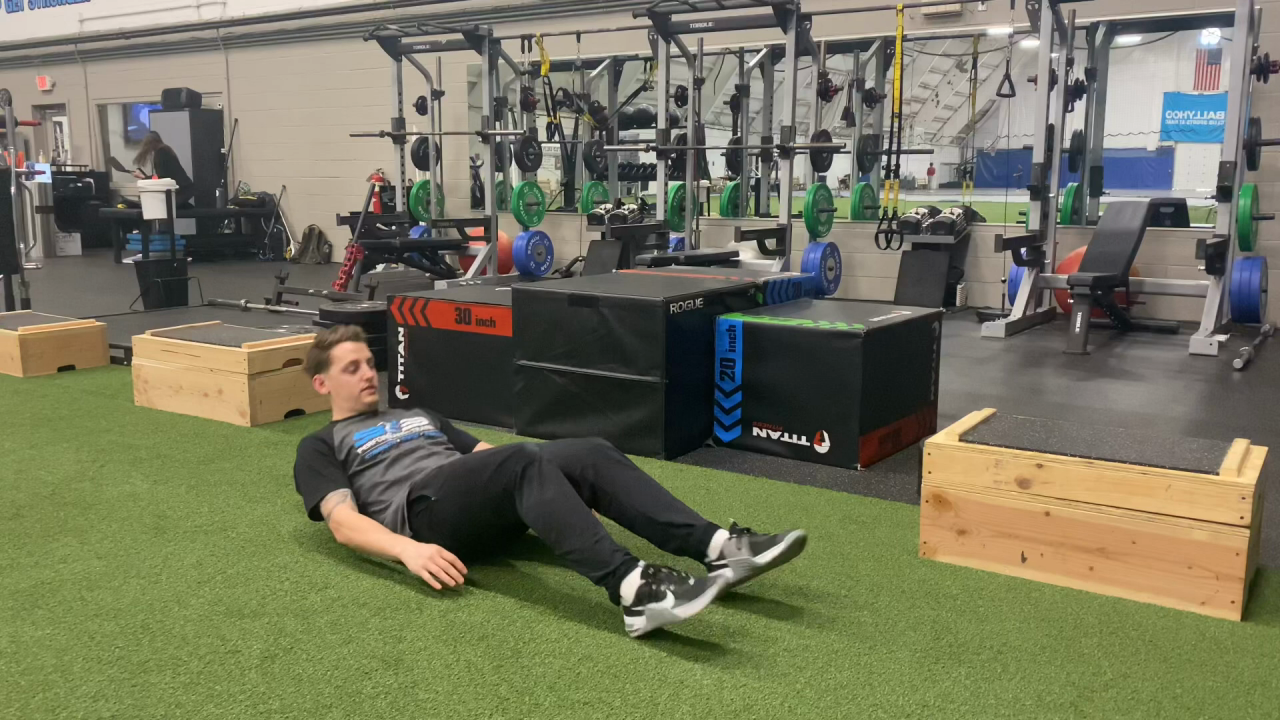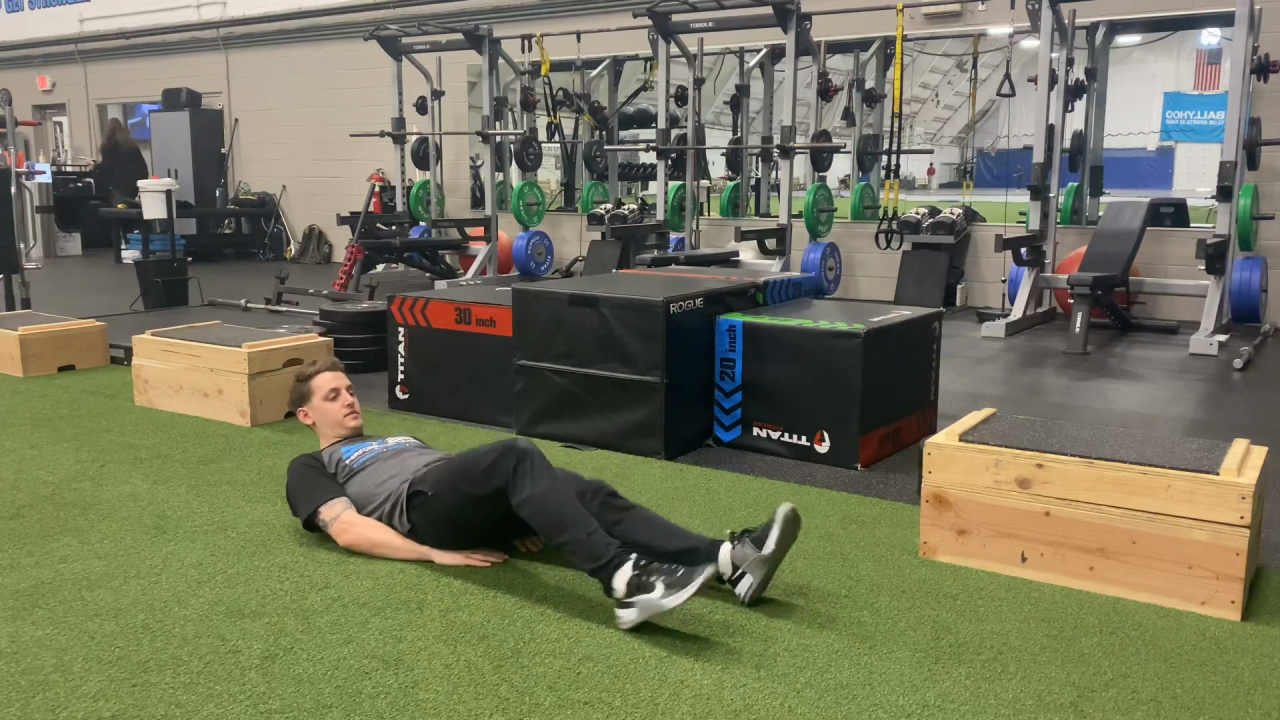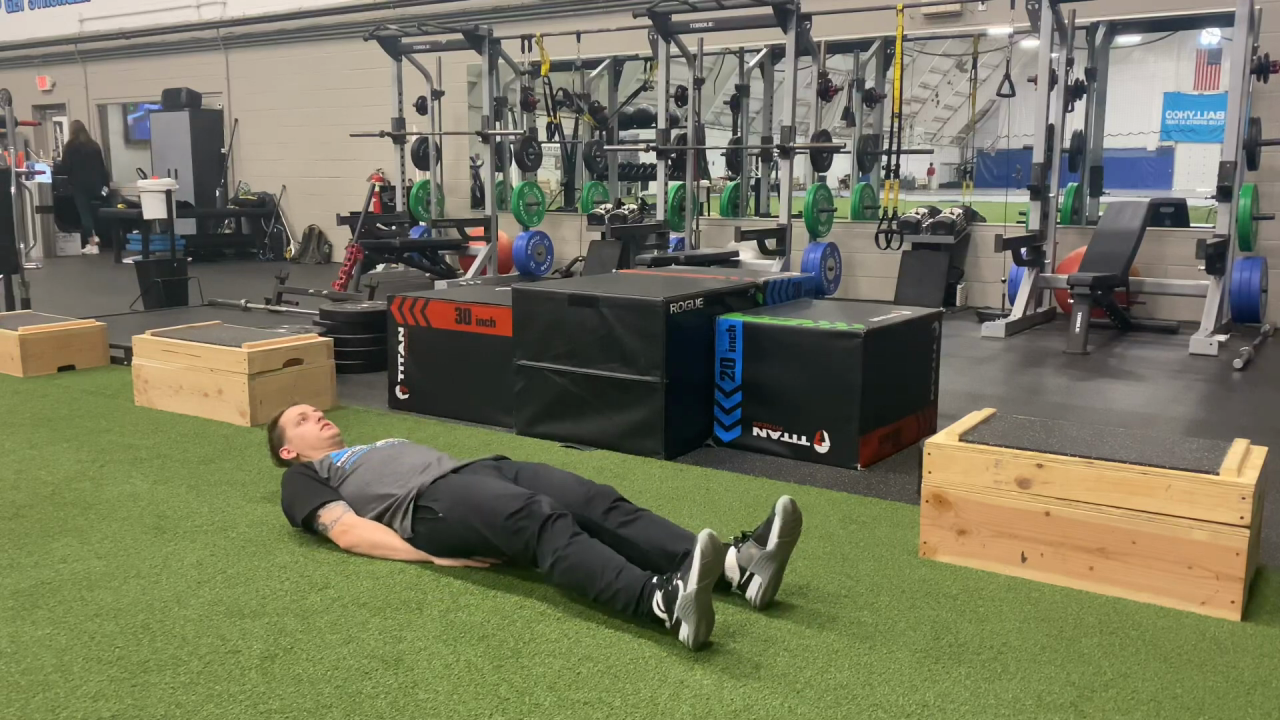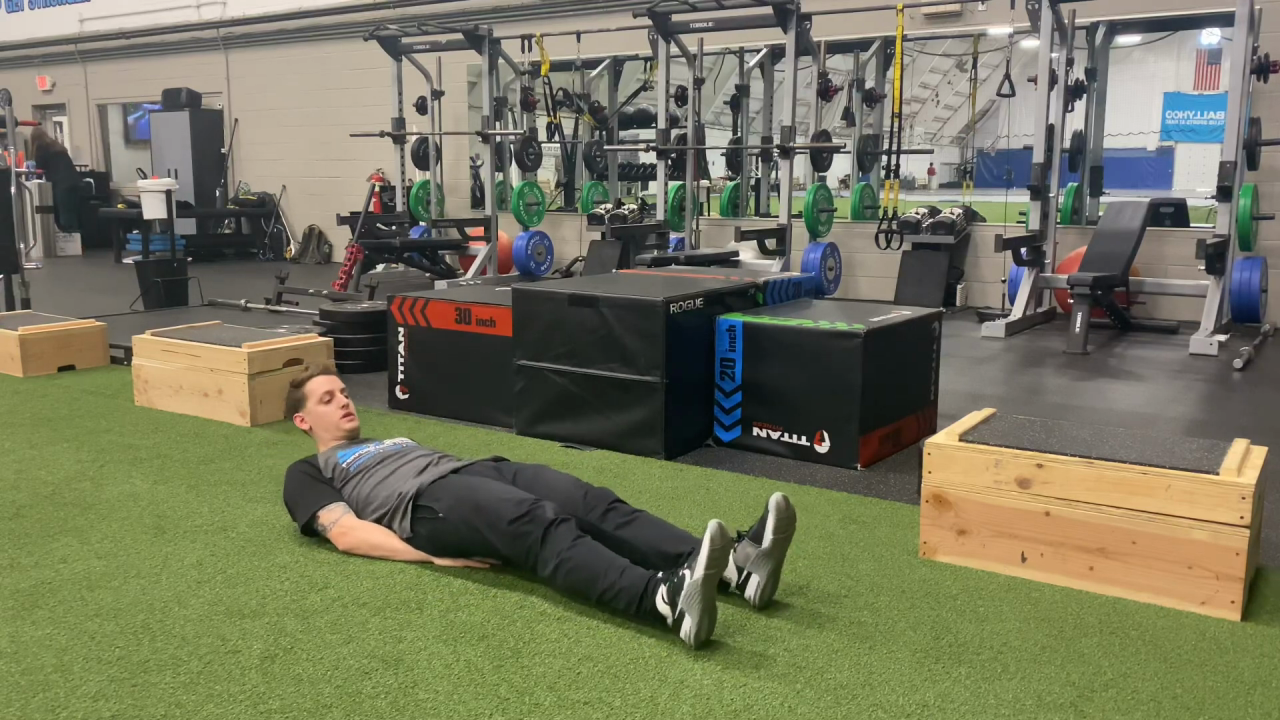
dt=1s
person 1, frame 1
left shoulder: (419, 417)
right shoulder: (320, 449)
left elbow: (486, 454)
right elbow: (344, 522)
left wrist: (554, 492)
right wrist: (411, 551)
left hip: (493, 516)
right hip: (424, 511)
left knee: (590, 457)
right knee: (524, 461)
left ankle: (720, 548)
right ankle: (636, 590)
person 1, frame 2
left shoulder: (400, 439)
right shoulder: (310, 469)
right elbow: (348, 530)
left wrist: (508, 521)
right wrist: (436, 552)
left hip: (471, 478)
right hip: (423, 502)
left knee: (592, 496)
right knee: (518, 455)
left ankle: (729, 559)
right ankle: (626, 582)
person 1, frame 3
left shoulder: (382, 446)
right shoulder: (305, 480)
right elbow: (348, 532)
right wrist: (433, 555)
right hip: (430, 504)
left knee: (599, 505)
right knee: (542, 522)
left ankle: (736, 564)
right ankle: (664, 601)
person 1, frame 4
left shoulder: (391, 443)
right shoulder: (309, 474)
right elbow: (346, 533)
right wrist: (434, 553)
right hip: (428, 507)
left knee: (593, 505)
right knee: (540, 525)
left ankle: (733, 565)
right ankle: (667, 599)
